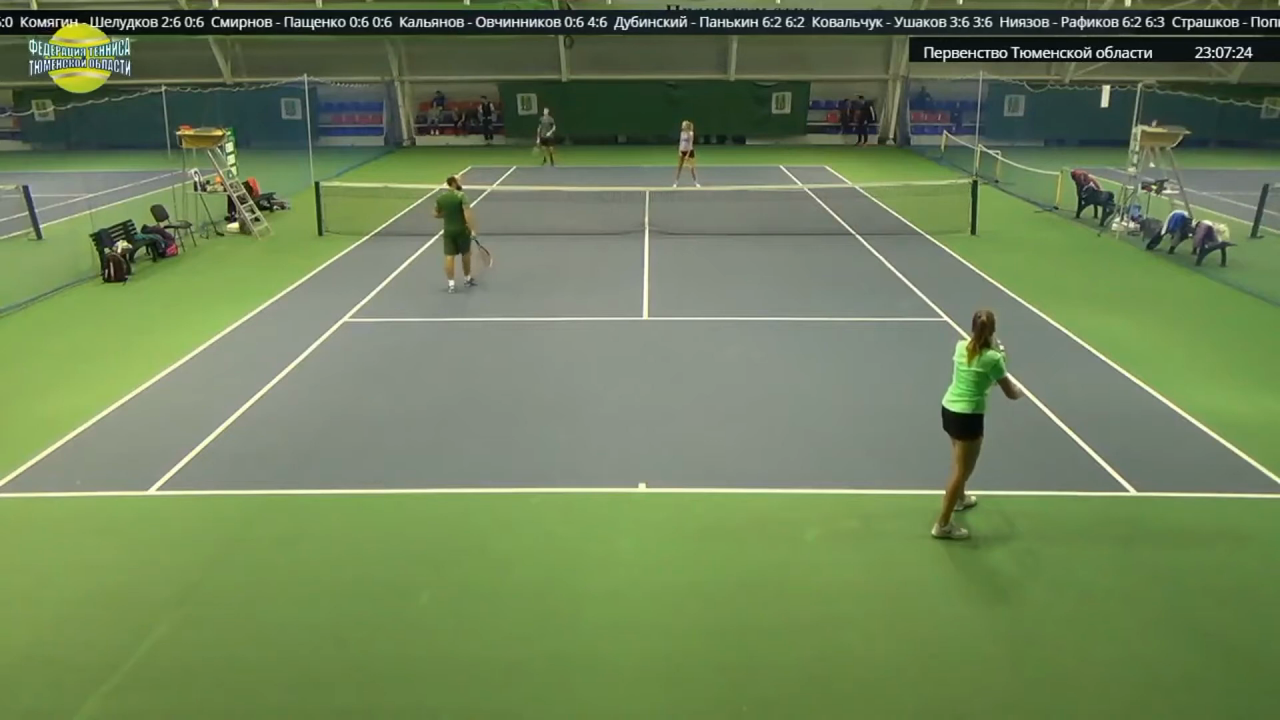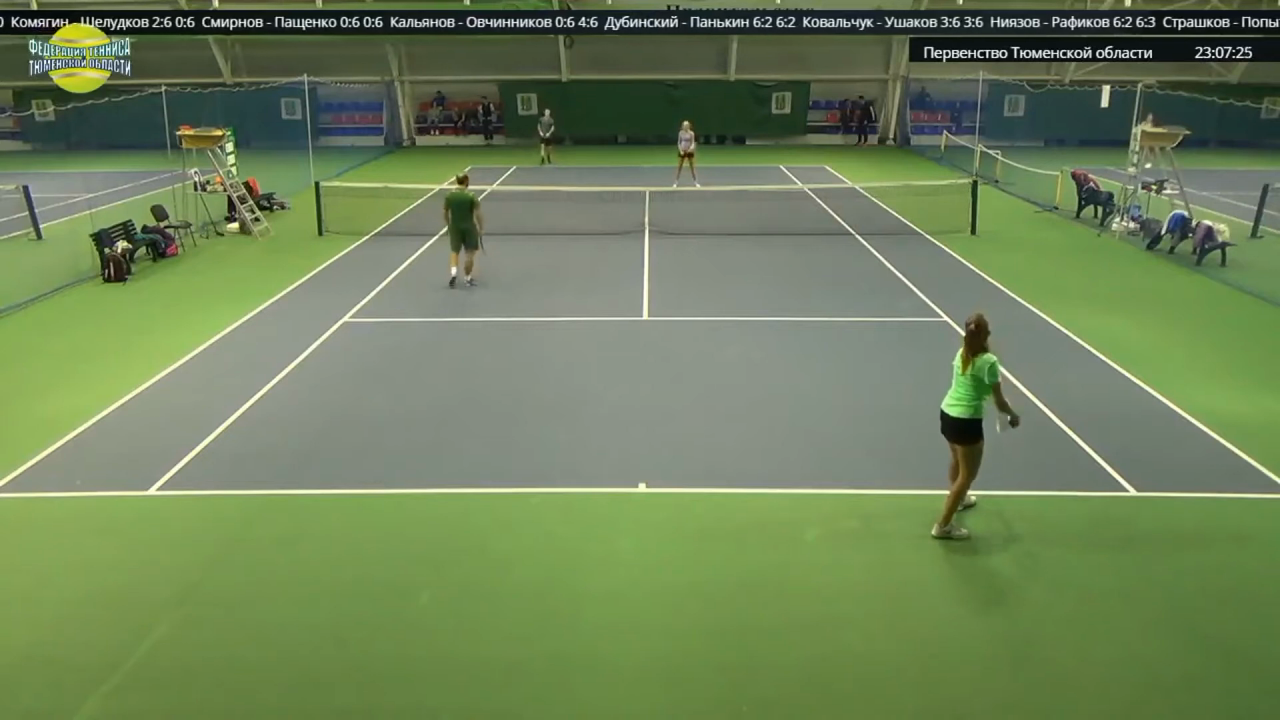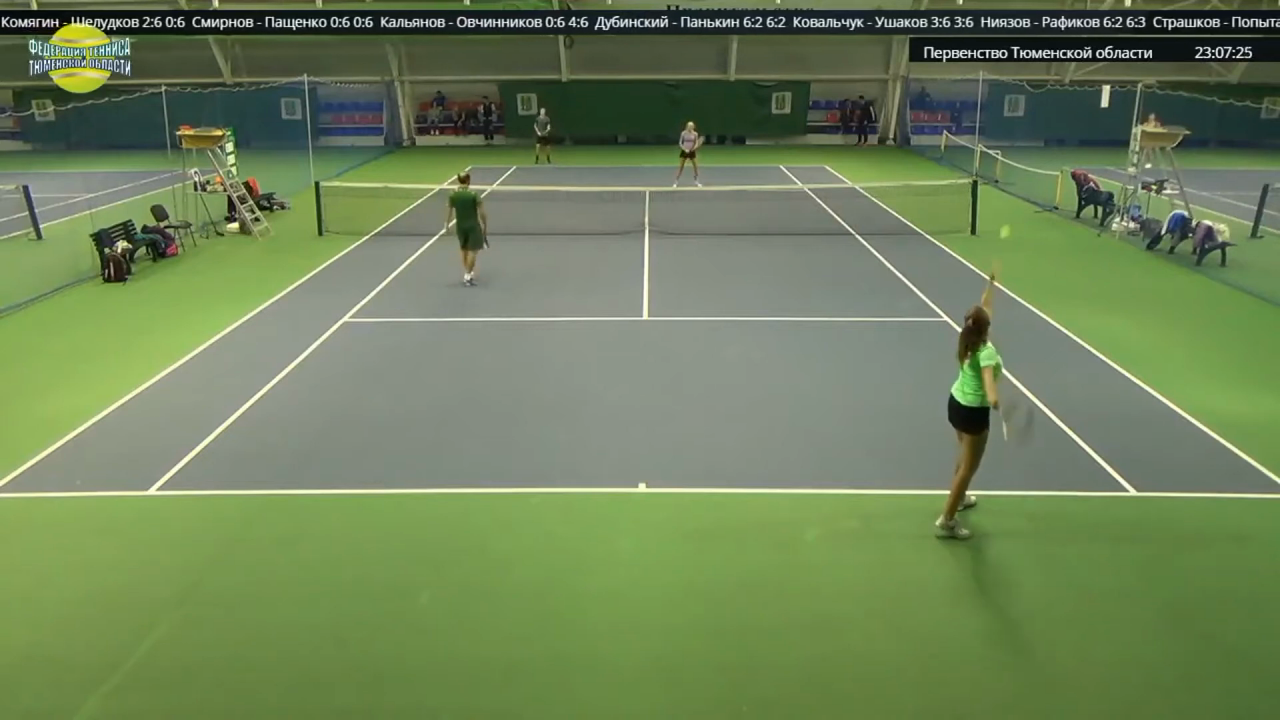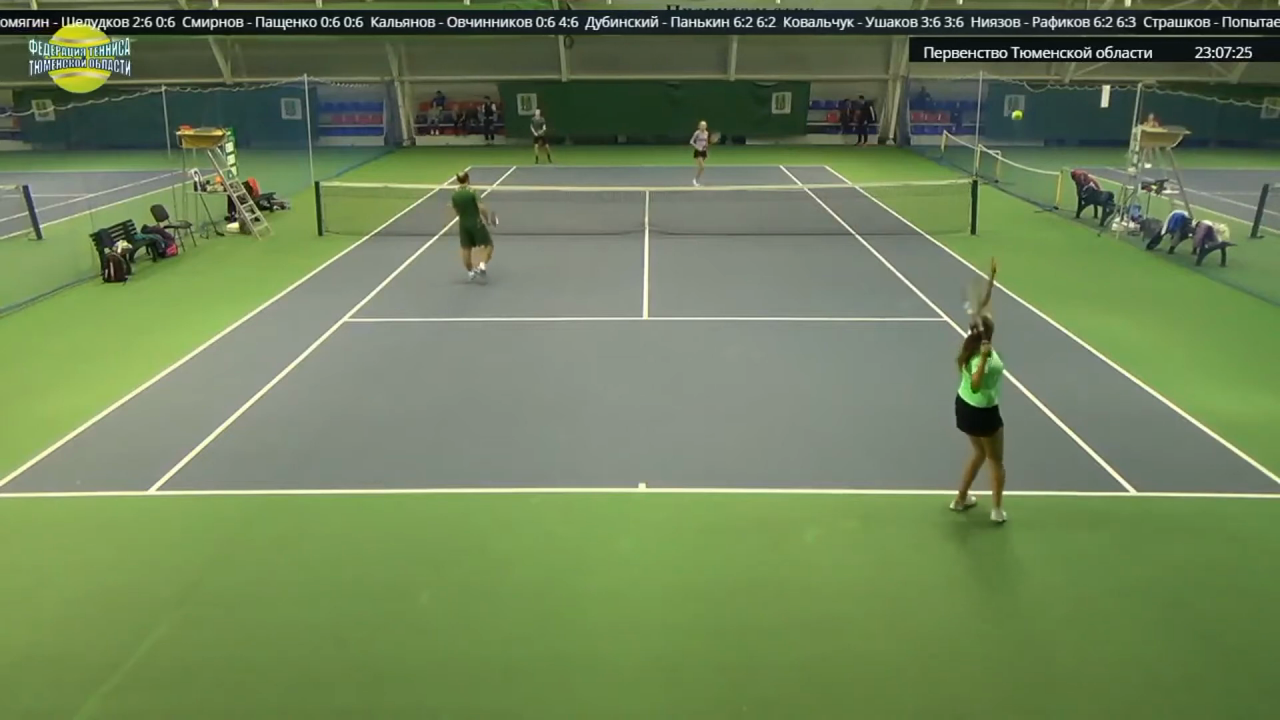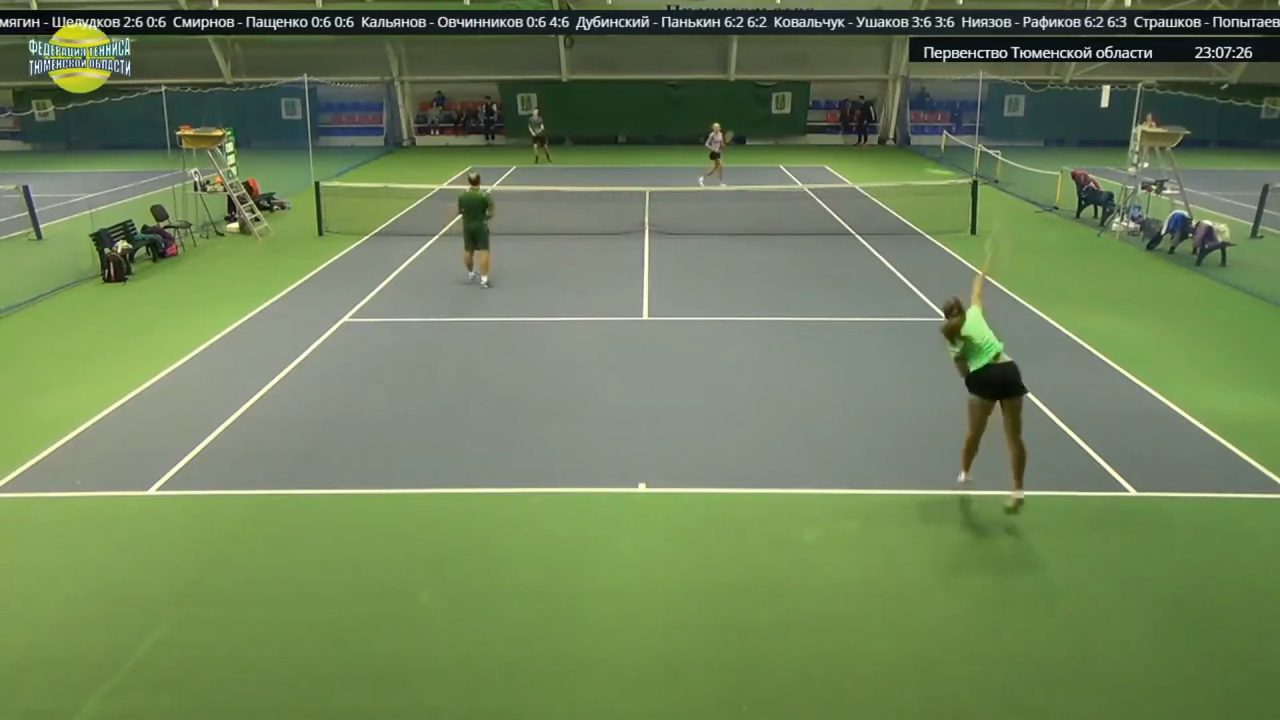
dt=0.4s
person 1, frame 1
left shoulder: (961, 347)
right shoulder: (992, 358)
right elbow: (1010, 393)
right wrist: (1020, 391)
left hip: (948, 410)
right hip: (967, 417)
left knee: (959, 459)
right knee: (962, 471)
left ankle: (959, 498)
right ankle: (943, 525)
person 1, frame 2
left shoulder: (962, 353)
right shoulder: (988, 362)
right elbow: (998, 400)
right wrist: (1013, 415)
left hip: (947, 414)
right hip: (966, 422)
left knee: (957, 461)
right knee: (967, 475)
left ankle: (959, 498)
right ankle: (943, 525)
person 1, frame 3
left shoulder: (968, 337)
right shoulder: (987, 351)
left elbow: (982, 308)
right elbow: (989, 379)
left wrist: (990, 285)
right wrist: (992, 397)
left hip: (957, 403)
right hip: (974, 411)
left knee: (966, 457)
right knee: (969, 465)
left ankle: (960, 498)
right ankle: (946, 519)
person 1, frame 4
left shoulder: (973, 342)
right shoulder: (981, 356)
left elbow: (981, 309)
right elbow: (975, 387)
left wrist: (990, 279)
right wrist: (983, 358)
left hip: (963, 407)
right hip: (983, 412)
left knee: (980, 454)
right knee: (996, 460)
left ankle: (961, 498)
right ankle: (997, 510)
person 1, frame 5
left shoulder: (953, 339)
right shoulder: (973, 315)
left elbow: (964, 373)
right elbow: (977, 294)
left wrist: (970, 378)
right wrist: (983, 271)
left hip: (985, 378)
right hip: (1009, 371)
left knee: (975, 431)
right knee: (1014, 437)
left ankle: (965, 472)
right ankle: (1017, 489)
